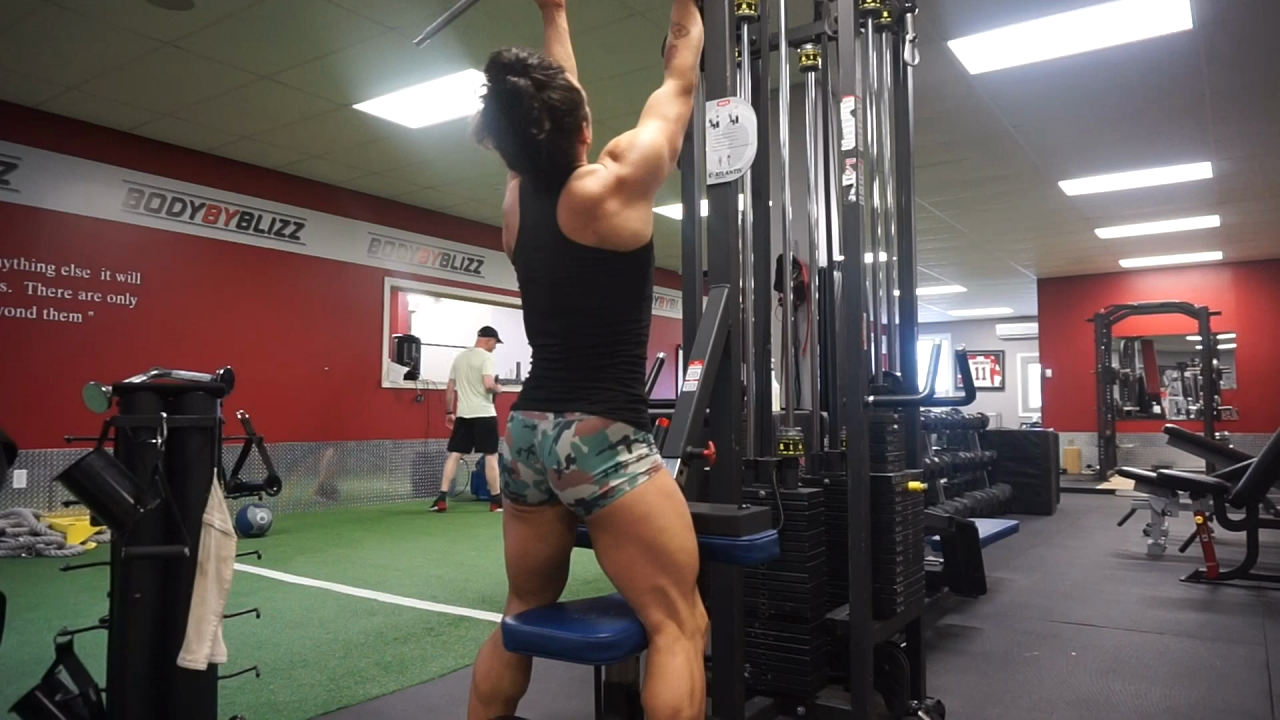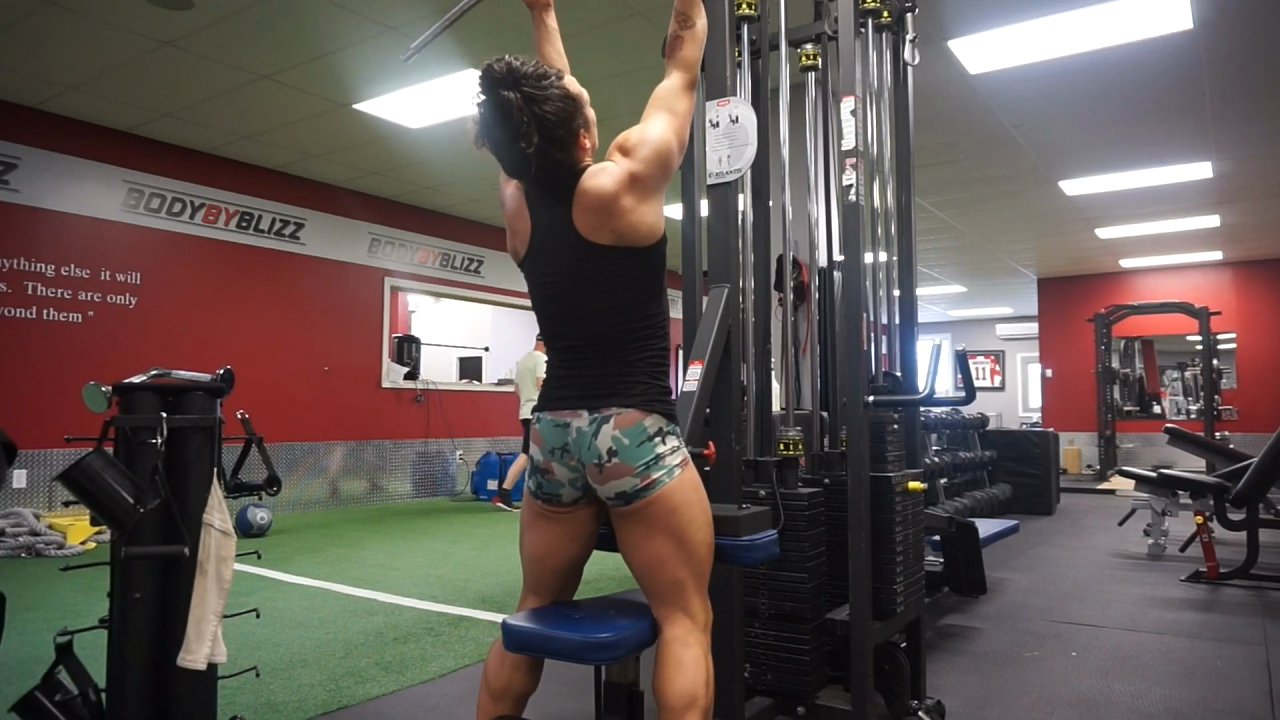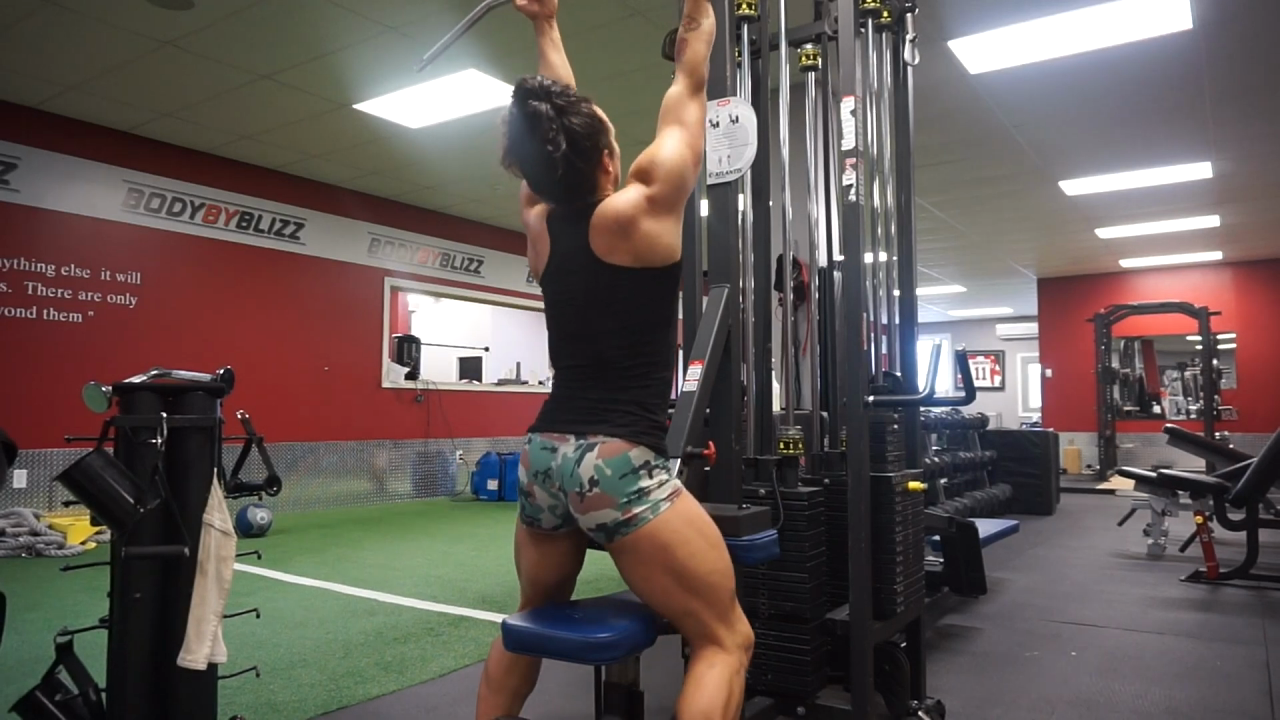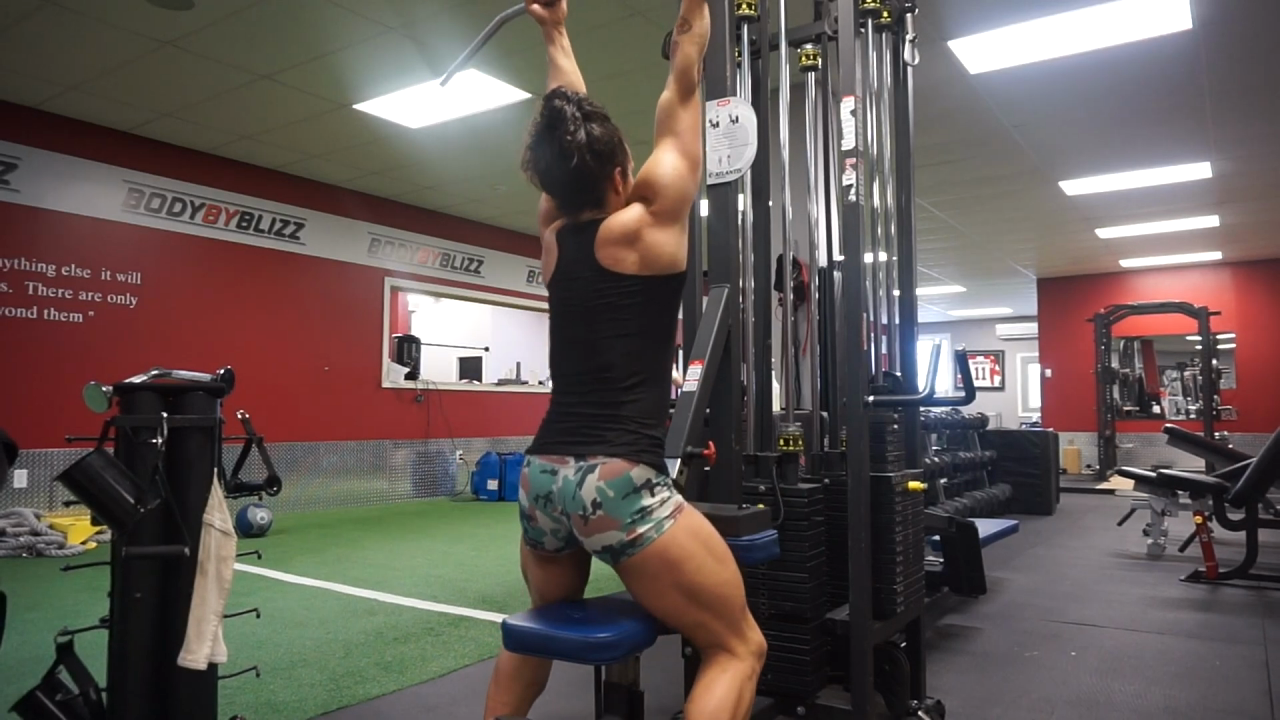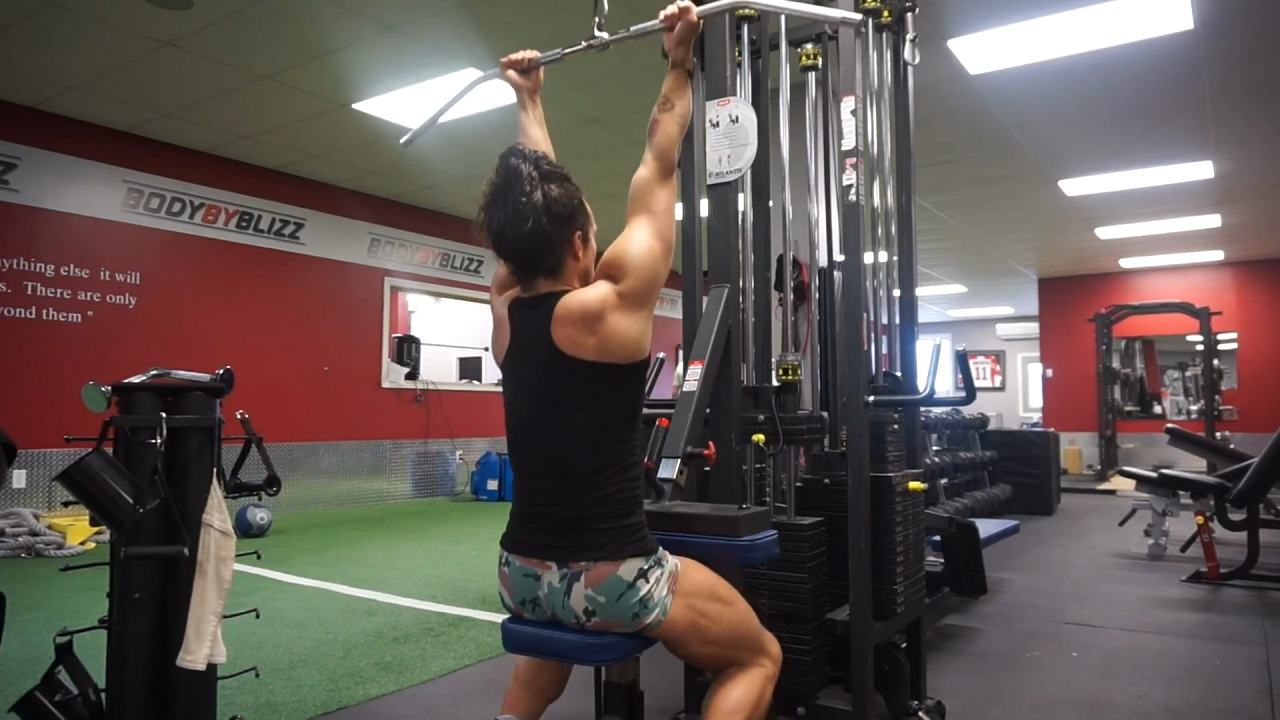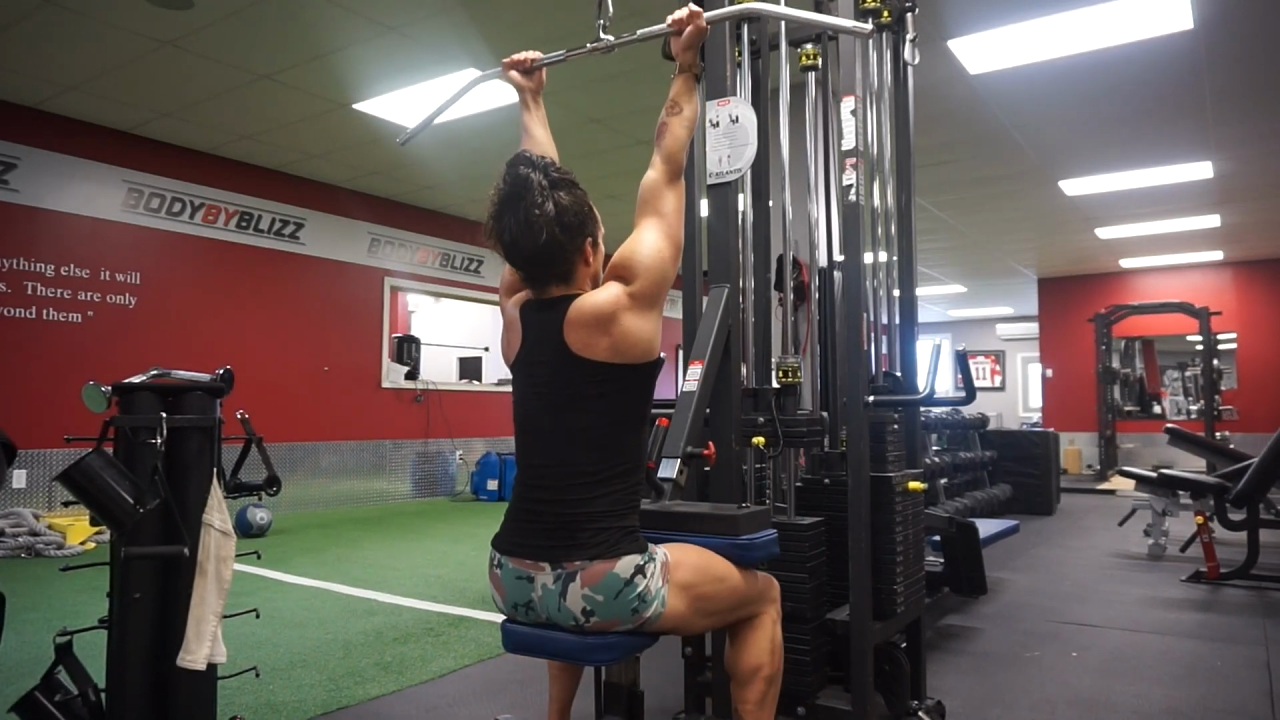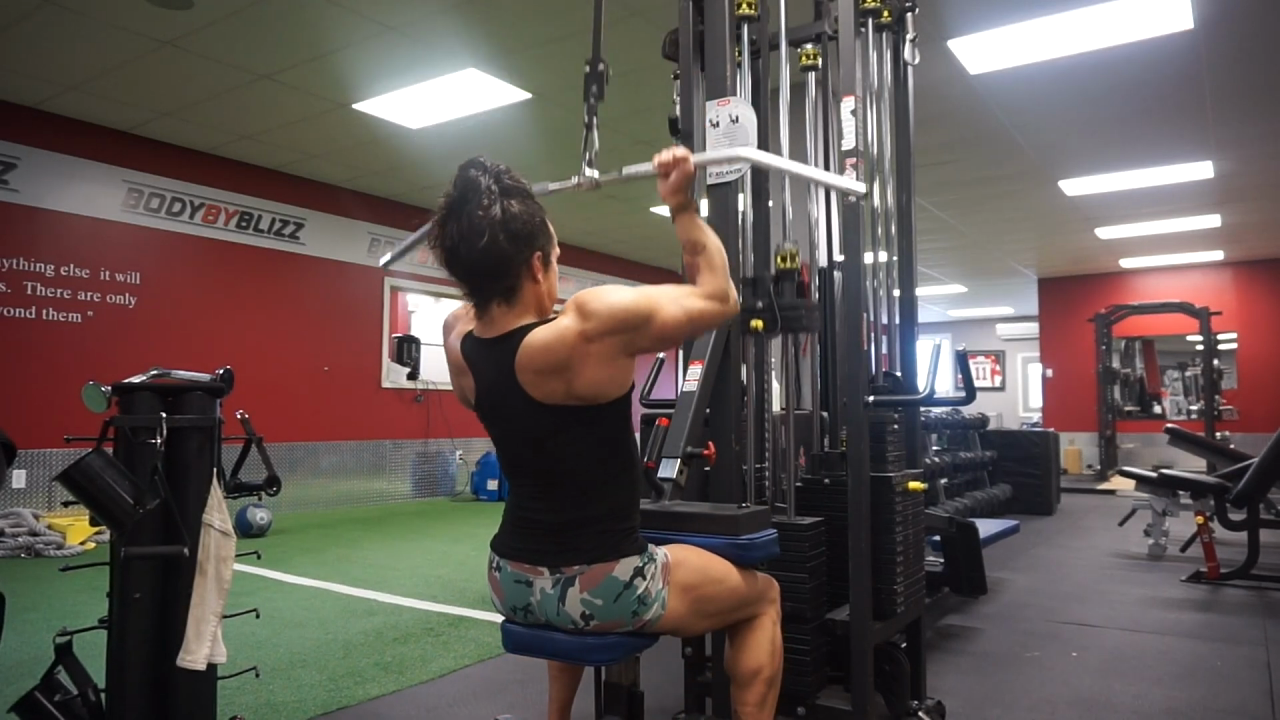
dt=0.7s
person 1, frame 1
left shoulder: (517, 199)
right shoulder: (611, 185)
left elbow: (553, 98)
right elbow: (679, 82)
left hip: (530, 431)
right hip: (604, 438)
left knee: (522, 617)
right knee: (678, 629)
person 1, frame 2
left shoulder: (518, 200)
right shoulder: (621, 183)
left elbow: (553, 101)
right elbow: (682, 70)
left hip: (555, 432)
right hip: (634, 431)
left knee: (533, 615)
right knee: (685, 623)
person 1, frame 3
left shoulder: (540, 223)
right shoulder: (640, 210)
left elbow: (558, 118)
right elbow: (691, 82)
left hip: (544, 457)
right hip: (621, 464)
left knee: (533, 618)
right knee: (725, 641)
person 1, frame 4
left shoulder: (554, 235)
right shoulder: (646, 226)
left elbow: (568, 131)
right elbow: (682, 92)
left hip: (543, 474)
right hip: (618, 480)
right knee: (738, 649)
person 1, frame 5
left shoulder: (505, 307)
right shoulder: (609, 307)
left elbow: (535, 193)
right elbow: (657, 173)
left wrist: (528, 100)
right wrist: (680, 65)
left hip: (521, 577)
right hip: (605, 580)
left knee: (560, 621)
right knee: (756, 654)
person 1, frame 6
left shoulder: (516, 309)
right shoulder: (622, 307)
left elbow: (538, 195)
right elbow: (665, 172)
left wrist: (530, 101)
right wrist: (687, 68)
left hip: (513, 579)
right hip: (598, 584)
right knee: (761, 595)
person 1, frame 7
left shoulder: (457, 339)
right shoulder: (590, 327)
right elbow: (717, 300)
left wrist: (494, 223)
right wrist: (683, 207)
left hip: (513, 584)
right hip: (603, 588)
right knee: (761, 597)
